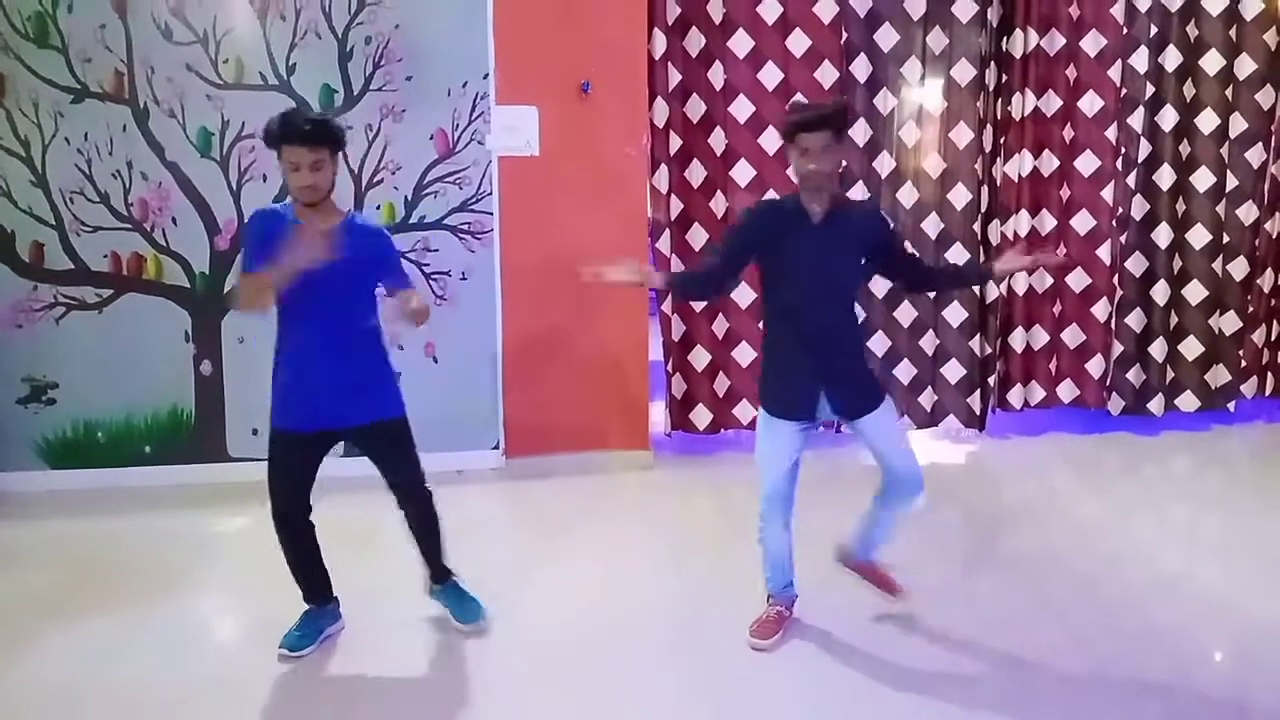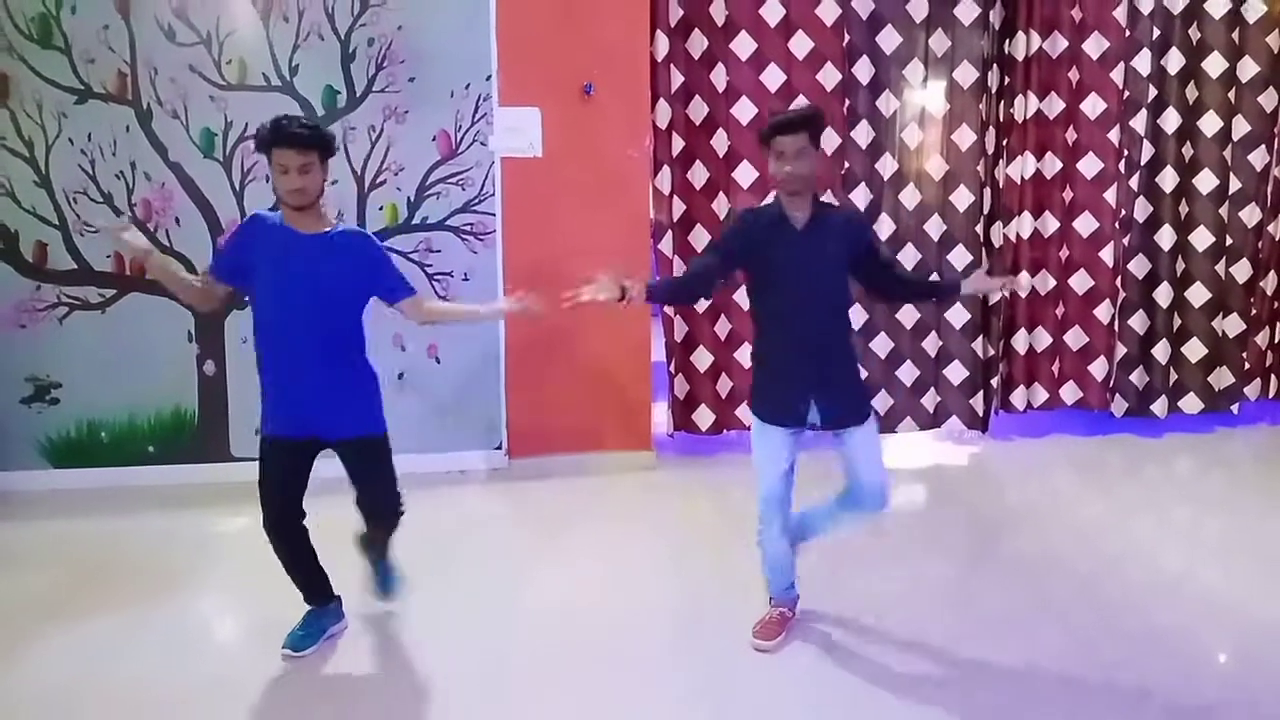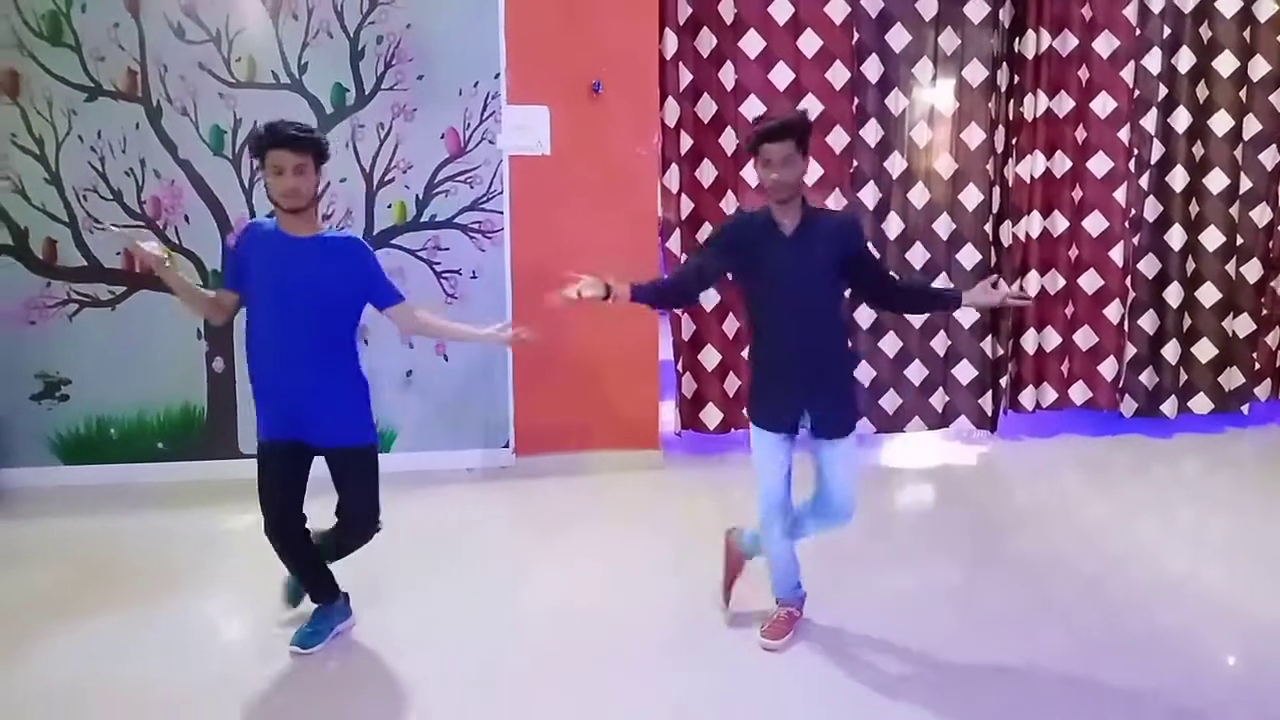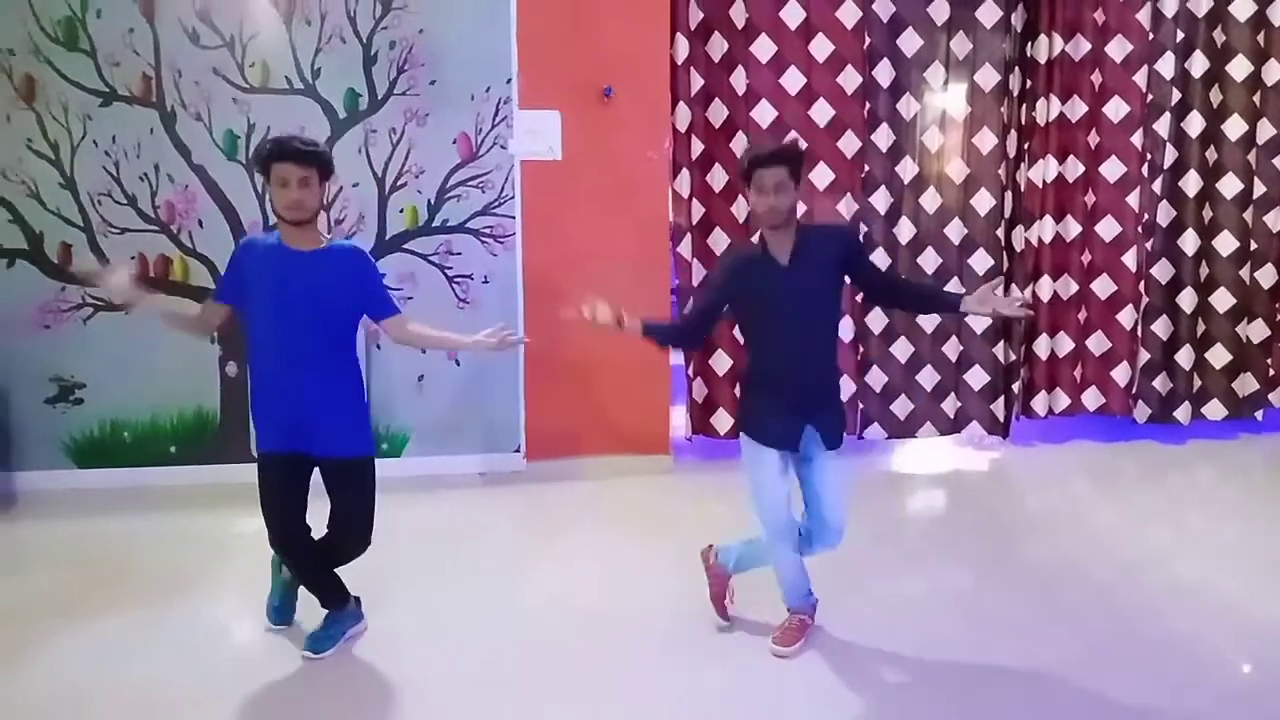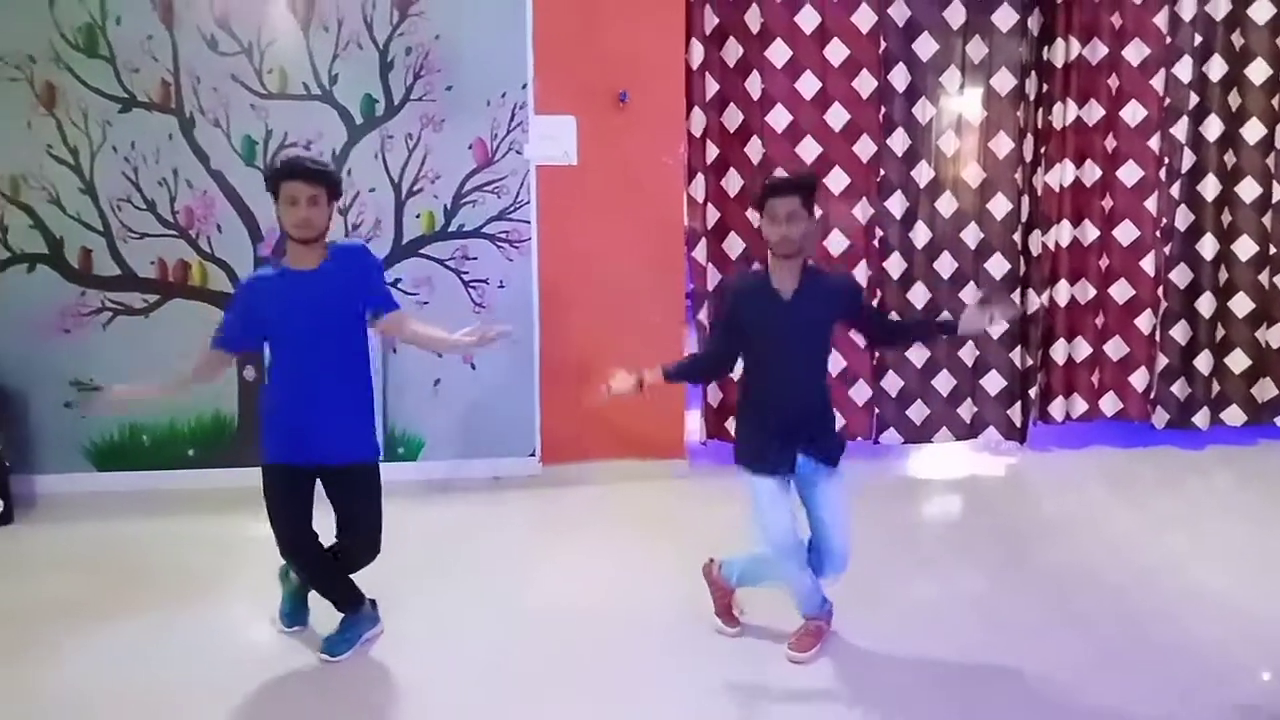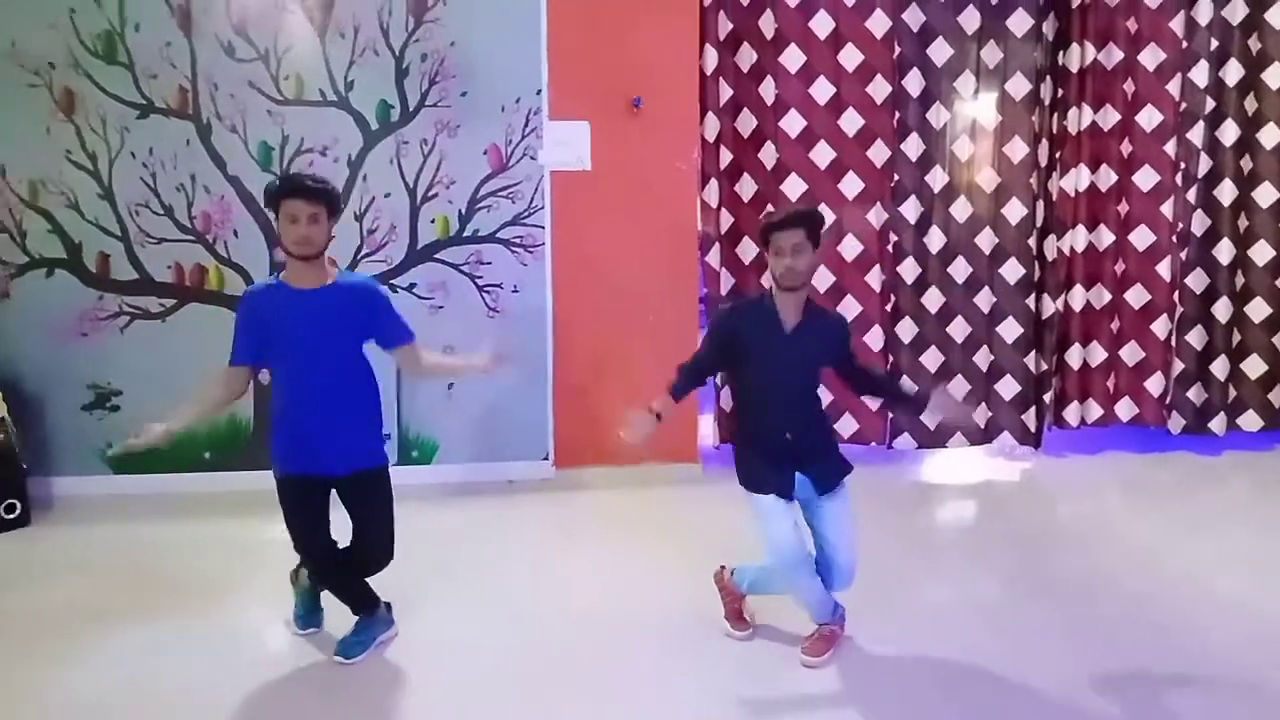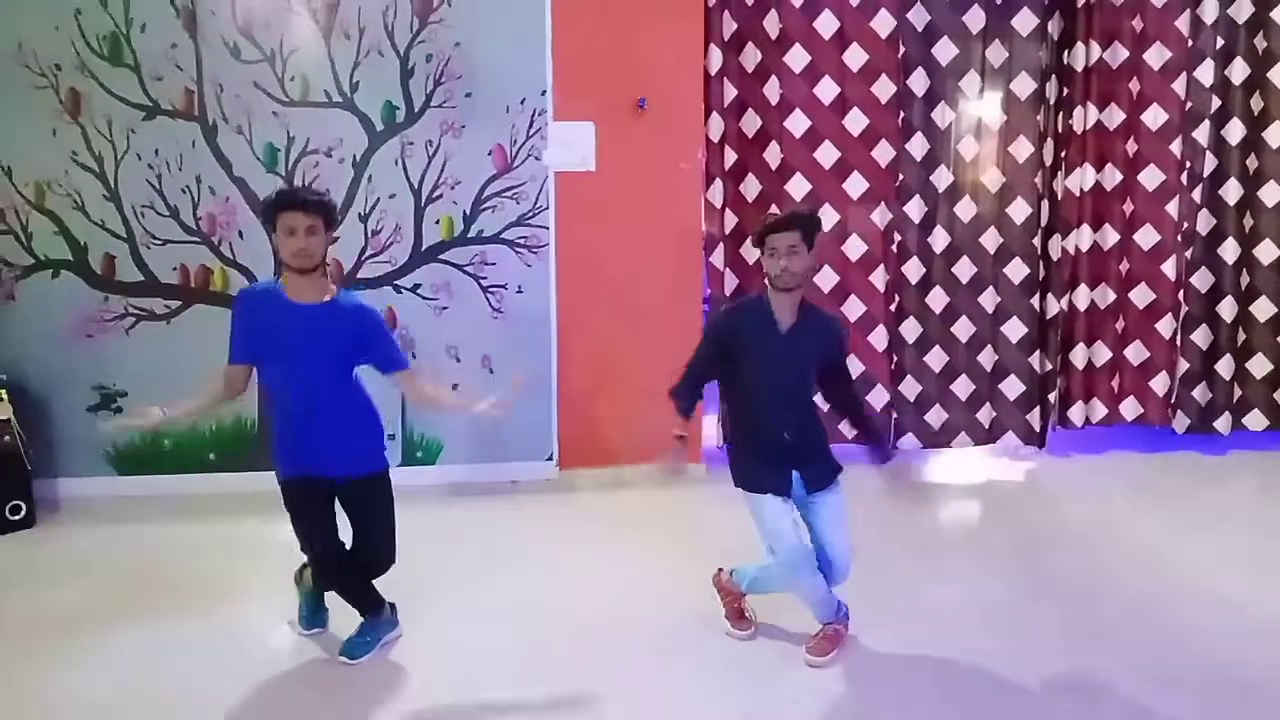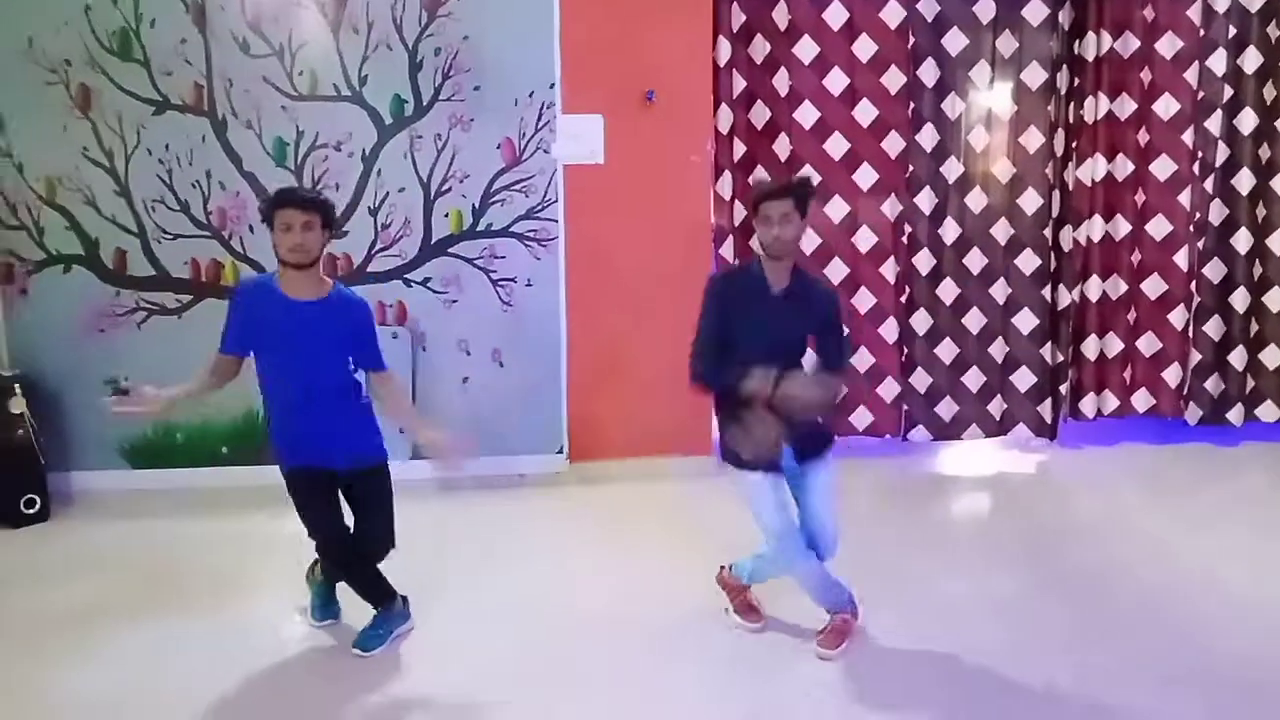
dt=0.1s
person 1, frame 1
left shoulder: (369, 237)
right shoulder: (265, 227)
left elbow: (414, 304)
right elbow: (248, 300)
left wrist: (414, 306)
right wrist: (291, 263)
left hip: (372, 399)
right hip: (299, 404)
left knee: (414, 495)
right knee: (288, 512)
left ankle: (443, 583)
right ankle: (321, 606)
person 1, frame 2
left shoulder: (359, 247)
right shoulder: (253, 234)
left elbow: (418, 308)
right elbow: (206, 298)
left wrist: (494, 311)
right wrist: (152, 262)
left hip: (354, 411)
right hip: (285, 415)
left knee: (384, 510)
right knee: (280, 520)
left ankle: (376, 549)
right ankle: (323, 605)
person 1, frame 3
left shoulder: (351, 251)
right shoulder: (253, 242)
left elbow: (407, 318)
right elbow: (217, 310)
left wrist: (485, 335)
right wrist: (164, 268)
left hip: (346, 416)
right hip: (280, 420)
left knee: (360, 523)
right knee: (280, 523)
left ankle: (314, 557)
right ankle: (330, 602)
person 1, frame 4
left shoulder: (353, 261)
right shoulder: (249, 258)
left elbow: (400, 330)
right elbow: (208, 323)
left wrist: (474, 343)
right wrist: (139, 299)
left hip: (347, 432)
right hip: (280, 432)
left knee: (353, 536)
right knee: (287, 537)
left ankle: (294, 571)
right ankle: (341, 606)
person 1, frame 5
left shoulder: (357, 262)
right shoulder: (258, 291)
left elbow: (398, 327)
right elbow: (215, 362)
left wrist: (459, 341)
right wrist: (150, 390)
left hip: (351, 440)
right hip: (285, 444)
left knee: (361, 545)
right knee: (297, 544)
left ankle: (301, 576)
right ankle: (358, 611)
person 1, frame 6
left shoulder: (363, 294)
right shoulder: (258, 304)
left elbow: (413, 358)
right elbow: (234, 384)
left wrist: (473, 364)
right wrist: (173, 426)
left hip: (362, 452)
right hip: (296, 457)
left knee: (376, 551)
right knee: (315, 550)
left ankle: (312, 577)
right ankle: (375, 614)
person 1, frame 7
left shoulder: (358, 315)
right shoulder: (253, 305)
left elbow: (411, 385)
right elbow: (233, 382)
left wrist: (471, 407)
right wrist: (169, 414)
left hip: (361, 457)
right hip: (298, 461)
left knee: (378, 555)
right knee: (326, 552)
left ankle: (315, 579)
right ankle: (379, 615)
person 1, frame 8
left shoulder: (352, 308)
right shoulder: (249, 297)
left elbow: (383, 385)
right elbow: (224, 368)
left wrist: (424, 431)
right wrist: (169, 396)
left hip: (358, 447)
right hip: (299, 454)
left knee: (377, 542)
right knee: (336, 543)
left ankle: (323, 574)
right ankle: (392, 606)
person 2, frame 1
left shoulder: (865, 220)
right shoulder: (763, 220)
left elbow: (916, 275)
right elbow: (707, 281)
left wrist: (991, 269)
right wrist: (648, 277)
left hip: (853, 377)
right hip: (786, 381)
left knee: (907, 478)
right knee: (775, 497)
left ankle: (861, 552)
right ankle: (780, 599)
person 2, frame 2
left shoulder: (848, 226)
right shoulder: (749, 229)
left elbow: (889, 285)
right elbow: (692, 287)
left wrist: (962, 288)
right wrist: (624, 291)
left hip: (841, 384)
right hip: (777, 389)
left knee: (871, 493)
right knee: (772, 504)
left ankle: (792, 534)
right ankle: (782, 601)
person 2, frame 3
left shoulder: (841, 230)
right shoulder: (740, 233)
left elbow: (886, 293)
right elbow: (682, 286)
left wrist: (964, 297)
right wrist: (612, 290)
left hip: (832, 391)
right hip: (772, 394)
left knee: (836, 507)
right knee: (774, 508)
left ankle: (744, 543)
right ankle: (788, 601)
person 2, frame 4
left shoulder: (835, 246)
right shoulder: (736, 268)
left elbow: (893, 294)
right elbow: (691, 333)
left wrist: (964, 303)
right wrist: (623, 321)
left hip: (822, 414)
right hip: (765, 418)
left knee: (826, 531)
right knee: (780, 526)
left ankle: (724, 560)
right ankle: (801, 606)
person 2, frame 5
left shoulder: (835, 290)
right shoulder: (738, 294)
left elbow: (883, 332)
right elbow: (710, 364)
left wrist: (959, 326)
right wrist: (646, 378)
left hip: (818, 441)
right hip: (763, 444)
left knee: (833, 558)
right knee: (785, 548)
left ankle: (726, 574)
right ankle: (815, 614)
person 2, frame 6
left shoulder: (831, 326)
right shoulder: (738, 319)
left elbow: (863, 380)
right elbow: (697, 370)
left wrist: (926, 402)
right wrist: (657, 410)
left hip: (821, 461)
right hip: (764, 465)
left knee: (840, 569)
right knee: (795, 559)
left ankle: (736, 580)
right ankle: (829, 619)
person 2, frame 7
left shoulder: (825, 329)
right shoulder: (733, 321)
left elbow: (846, 398)
right elbow: (693, 383)
left wrist: (884, 454)
right wrist: (682, 436)
left hip: (813, 460)
right hip: (757, 465)
left knee: (837, 566)
right knee: (798, 559)
left ankle: (735, 582)
right ankle: (832, 618)
person 2, frame 8
left shoulder: (818, 293)
right shoulder: (725, 288)
left elbow: (835, 359)
right elbow: (702, 369)
left wrist: (818, 393)
right wrist: (765, 389)
left hip: (804, 433)
right hip: (745, 435)
left knee: (822, 543)
right knee: (789, 542)
left ankle: (737, 576)
right ankle: (839, 606)
